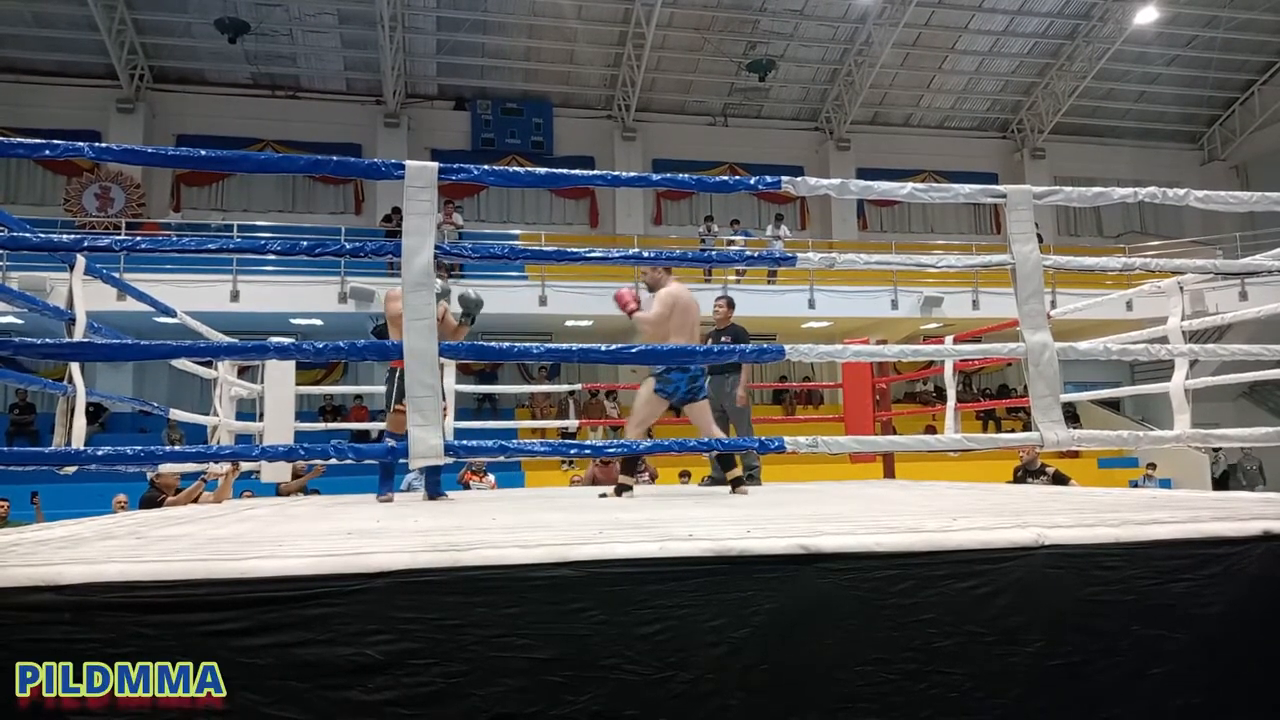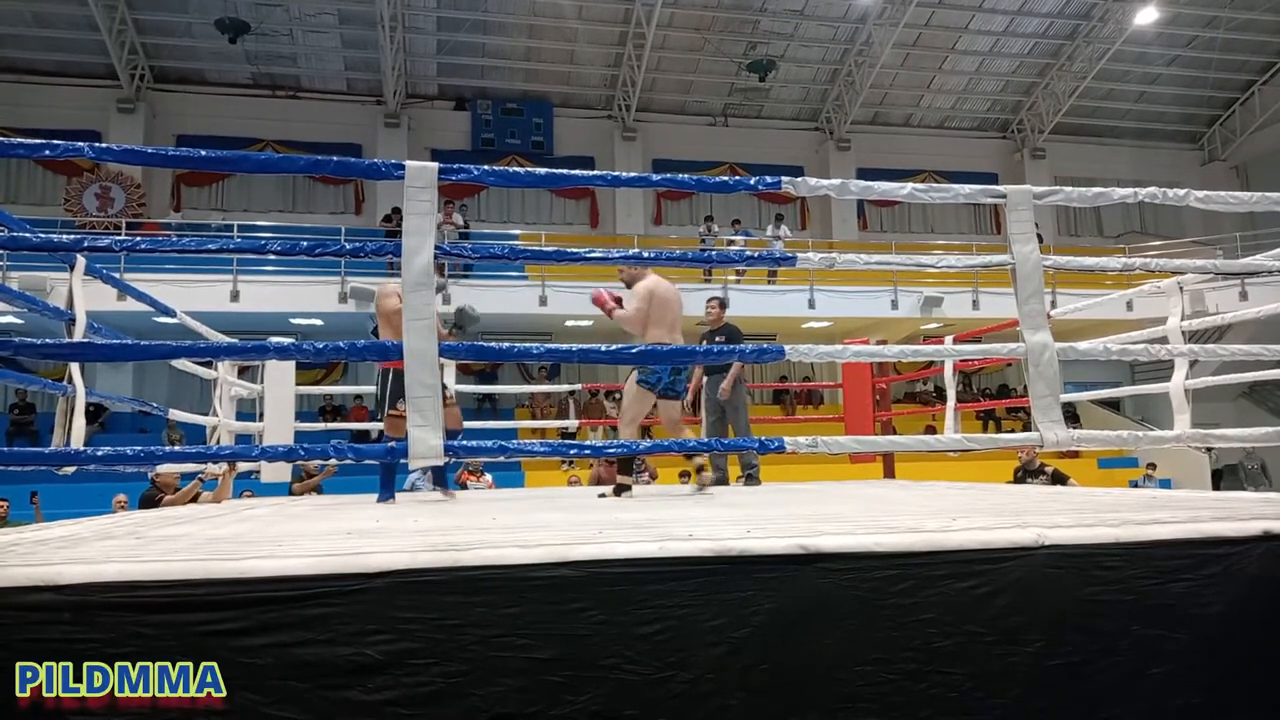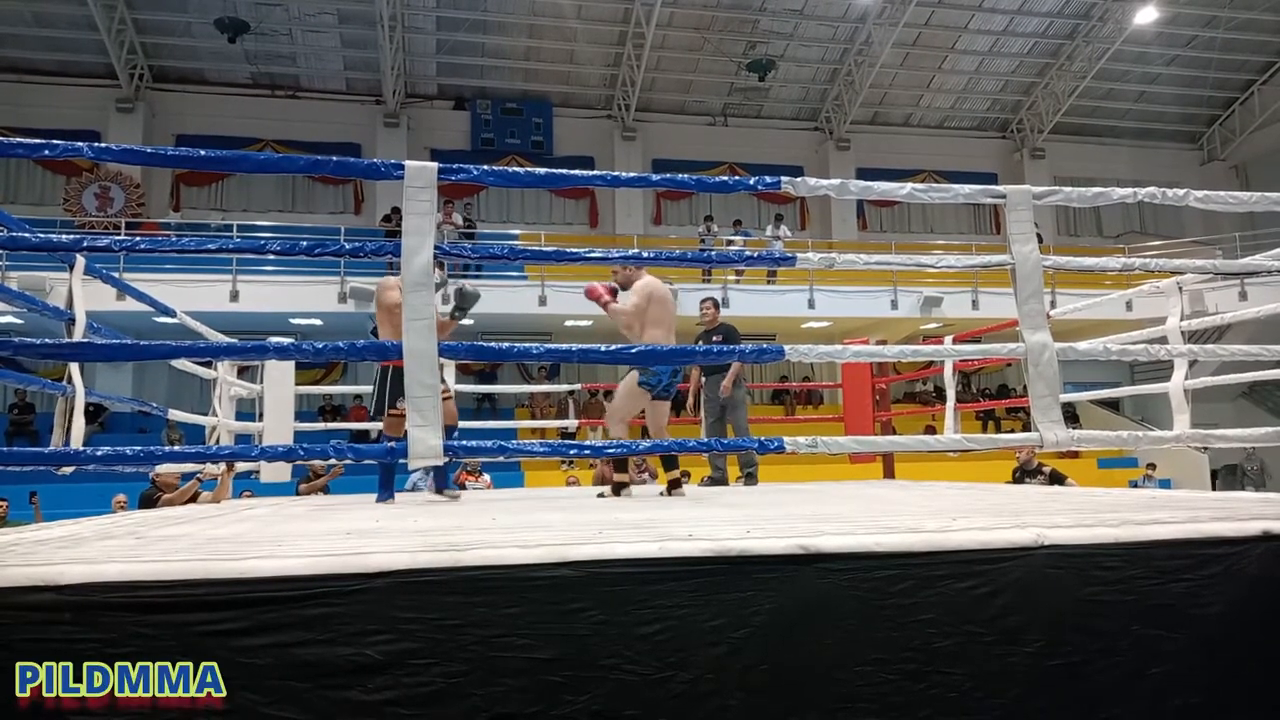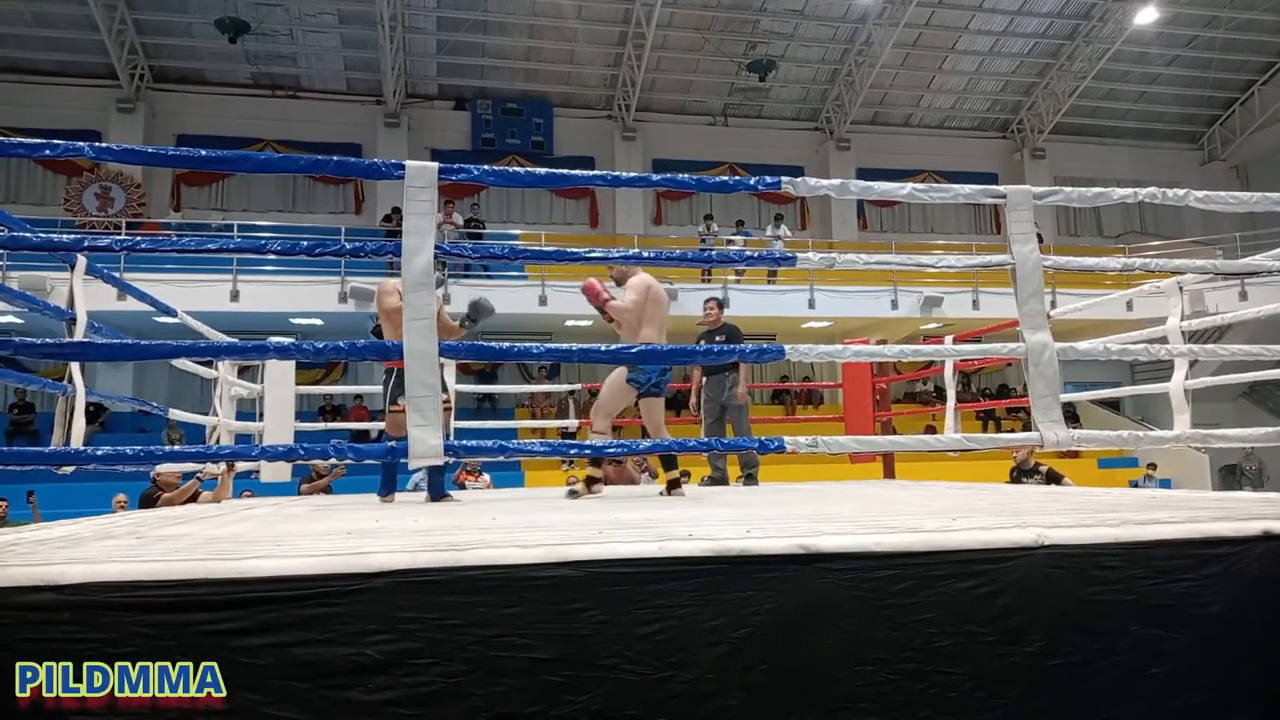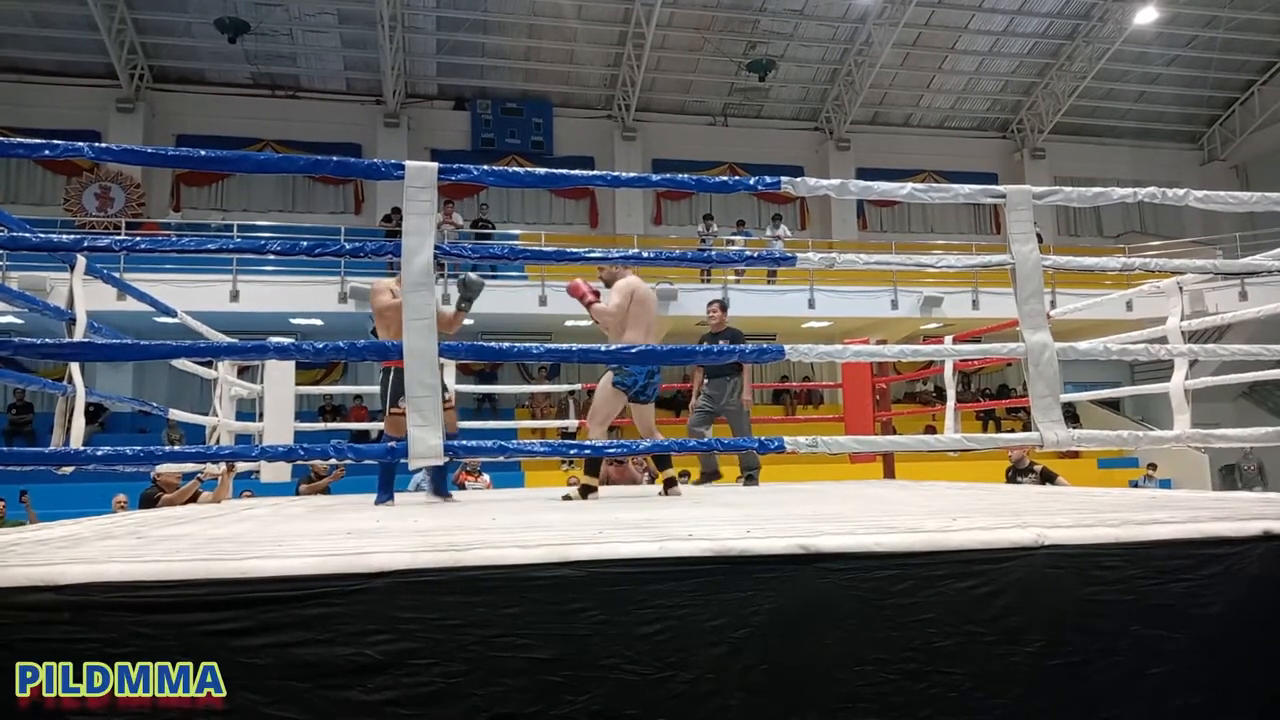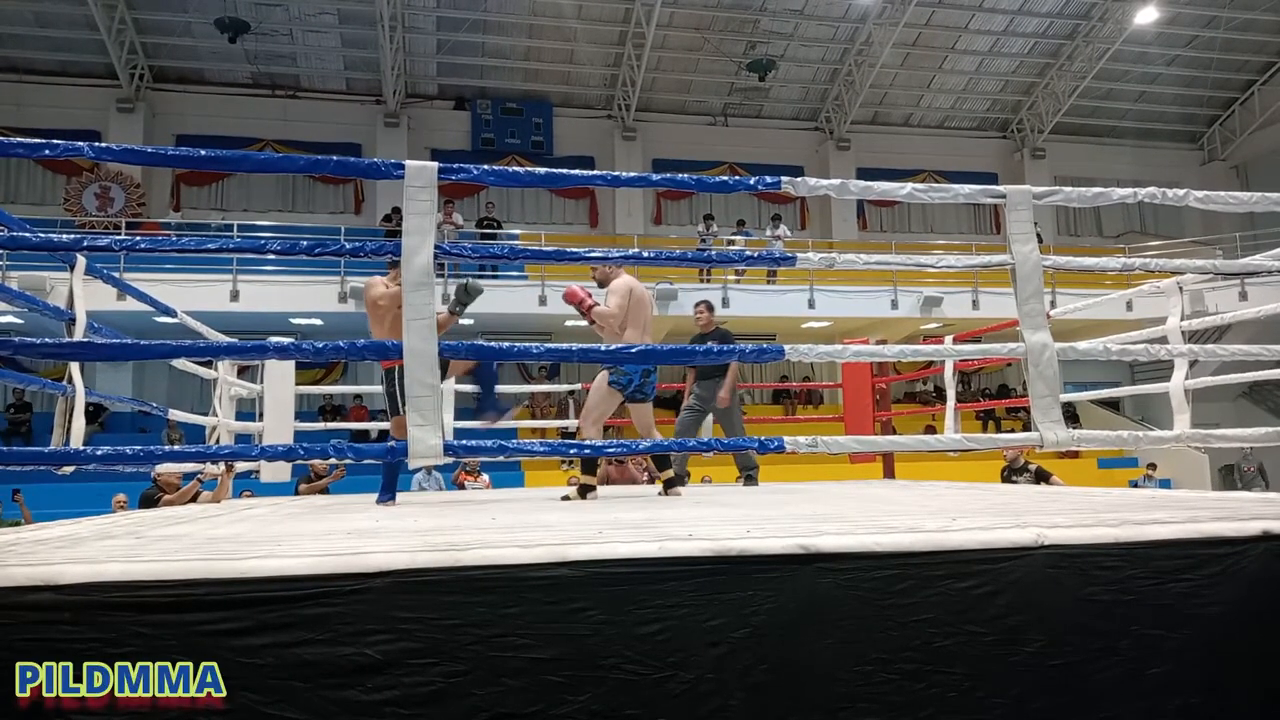
dt=0.2s
person 1, frame 1
left shoulder: (666, 294)
right shoulder: (686, 296)
left elbow: (650, 325)
left wrist: (628, 307)
right wrist: (637, 311)
left hip: (672, 368)
right hip: (693, 368)
left knee: (635, 425)
right knee: (709, 428)
left ankle: (624, 486)
right ankle: (738, 480)
person 1, frame 2
left shoulder: (644, 287)
right shoulder: (668, 288)
left elbow: (632, 322)
left wrist: (608, 307)
right wrist: (617, 309)
left knee: (628, 421)
right knee: (673, 424)
left ankle: (623, 486)
right ankle: (701, 468)
person 1, frame 3
left shoulder: (643, 286)
right shoulder: (661, 289)
left elbow: (626, 316)
left wrist: (603, 300)
right wrist: (610, 302)
right hip: (670, 363)
left knee: (615, 419)
right knee: (658, 429)
left ankle: (620, 483)
right ankle: (675, 484)
person 1, frame 4
left shoulder: (639, 282)
right shoulder: (656, 289)
left elbow: (626, 311)
left wrist: (603, 298)
right wrist: (604, 308)
right hip: (659, 362)
left knee: (600, 414)
right knee: (657, 427)
left ankle: (593, 481)
right ankle: (674, 484)
person 1, frame 5
left shoulder: (625, 285)
right shoulder: (645, 290)
left elbow: (610, 315)
left wrist: (586, 298)
right wrist: (594, 307)
left hip: (629, 362)
right hip: (649, 364)
left knee: (596, 422)
right knee: (648, 429)
left ankle: (589, 487)
right ankle: (671, 483)
person 1, frame 6
left shoulder: (620, 285)
right shoulder: (639, 289)
left elbow: (612, 319)
left wrist: (585, 302)
right wrist: (589, 314)
left hip: (625, 361)
right hip: (644, 363)
left knee: (590, 421)
right knee: (647, 428)
left ankle: (587, 487)
right ankle: (671, 483)
person 2, frame 1
left shoulder: (441, 304)
right shoulder: (397, 295)
left elbow: (456, 336)
right elbow: (398, 318)
left wrist: (468, 317)
left hip: (430, 372)
right hip: (403, 370)
right knee: (396, 426)
left ankle: (433, 489)
right ankle: (385, 488)
person 2, frame 2
right shoulder: (389, 292)
left elbow: (439, 339)
right elbow: (394, 314)
left wrist: (458, 328)
right hip: (397, 370)
left knee: (454, 422)
right knee: (395, 430)
left ankle: (438, 474)
right ankle: (386, 492)
person 2, frame 3
right shoulder: (389, 285)
left elbow: (440, 332)
right elbow: (395, 307)
left wrist: (459, 311)
right hip: (395, 367)
left knee: (448, 419)
right knee: (393, 429)
left ankle: (441, 482)
right ankle: (385, 492)
person 2, frame 4
left shoulder: (433, 299)
right shoulder: (390, 287)
left elbow: (449, 334)
right elbow: (392, 313)
left wrist: (470, 321)
left hip: (430, 369)
right hip: (400, 368)
left knee: (439, 429)
right knee: (396, 426)
left ankle: (436, 490)
right ankle: (387, 488)
person 2, frame 5
right shoulder: (383, 288)
left elbow: (449, 327)
right elbow: (386, 311)
left wrist: (465, 302)
right hip: (398, 368)
left knee: (448, 426)
right knee: (396, 427)
left ankle: (438, 486)
right ankle: (384, 493)
person 2, frame 6
right shoulder: (378, 285)
left elbow: (439, 327)
right elbow: (382, 301)
left wrist: (459, 305)
right hip: (397, 366)
right knee: (402, 429)
left ankle: (490, 410)
right ankle: (386, 493)
person 3, frame 1
left shoulder: (738, 332)
right shoulder: (710, 336)
left wrist: (742, 388)
left hip: (733, 383)
right hip: (713, 385)
left knee: (743, 430)
left ankle: (752, 473)
right ankle: (719, 474)
person 3, frame 2
left shoulder: (731, 331)
right shoulder: (704, 338)
left elbow: (739, 359)
right elbow: (700, 367)
left wrist: (728, 381)
right wrist: (691, 393)
left hip: (731, 384)
right hip: (711, 386)
left knee: (741, 430)
right knee: (714, 433)
left ankle: (751, 473)
right ankle: (719, 475)
person 3, frame 3
left shoulder: (728, 330)
right shoulder: (700, 338)
right elbow: (696, 369)
left wrist: (729, 379)
right wrist: (691, 395)
left hip: (731, 384)
right hip: (709, 386)
left knee: (740, 428)
right knee: (713, 433)
left ankle: (750, 472)
right ankle: (718, 475)
person 3, frame 4
left shoulder: (731, 330)
right shoulder: (701, 338)
right elbow: (698, 368)
left wrist: (742, 384)
right wrist: (694, 394)
left hip: (731, 382)
right hip: (710, 386)
left knee: (741, 430)
right knee: (711, 433)
left ankle: (751, 472)
right ankle: (719, 475)
person 3, frame 5
left shoulder: (734, 335)
right shoulder: (704, 340)
left elbow: (746, 364)
right elbow: (699, 370)
left wrist: (747, 391)
right wrist: (694, 396)
left hip: (732, 386)
right hip: (710, 389)
left knee: (742, 433)
right knee: (694, 426)
left ankle: (751, 474)
right ankle: (710, 470)
person 3, frame 6
left shoulder: (723, 335)
right shoulder: (694, 341)
left elbow: (733, 363)
left wrist: (726, 389)
right wrist: (686, 395)
left hip: (720, 388)
right hip: (700, 389)
left knee: (735, 432)
right knee: (682, 427)
left ankle: (750, 473)
right ankle: (677, 473)
